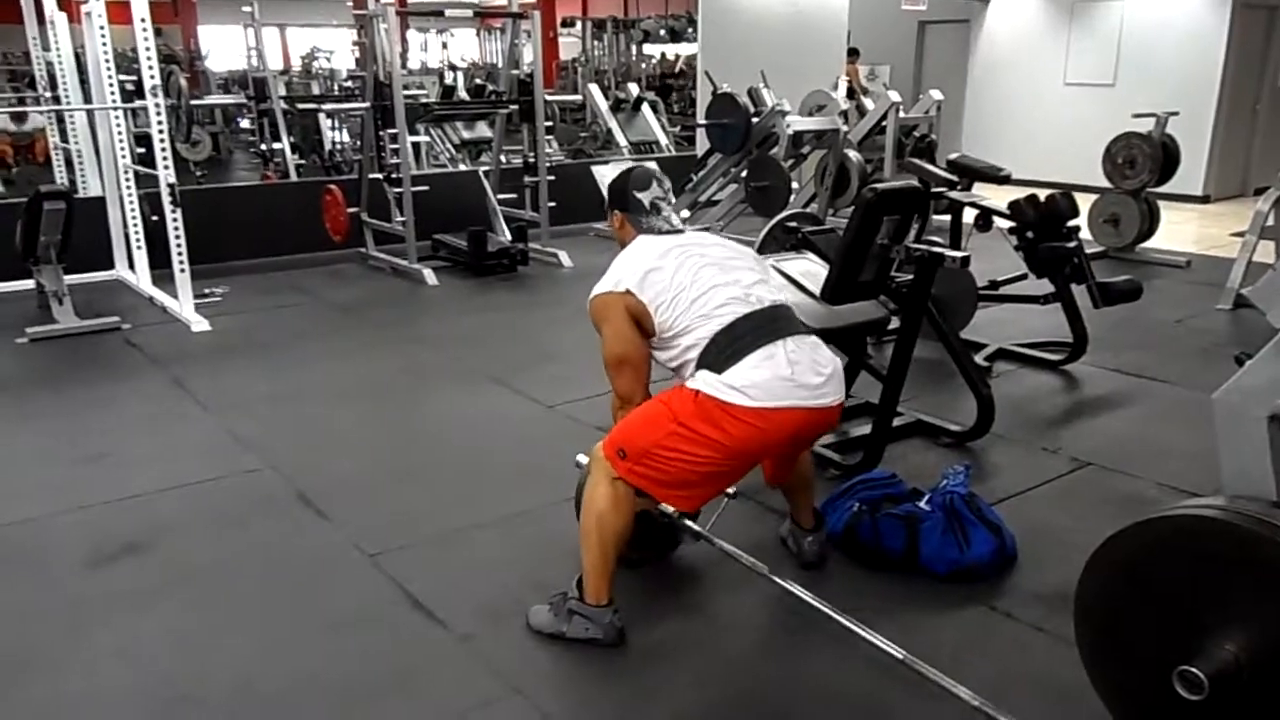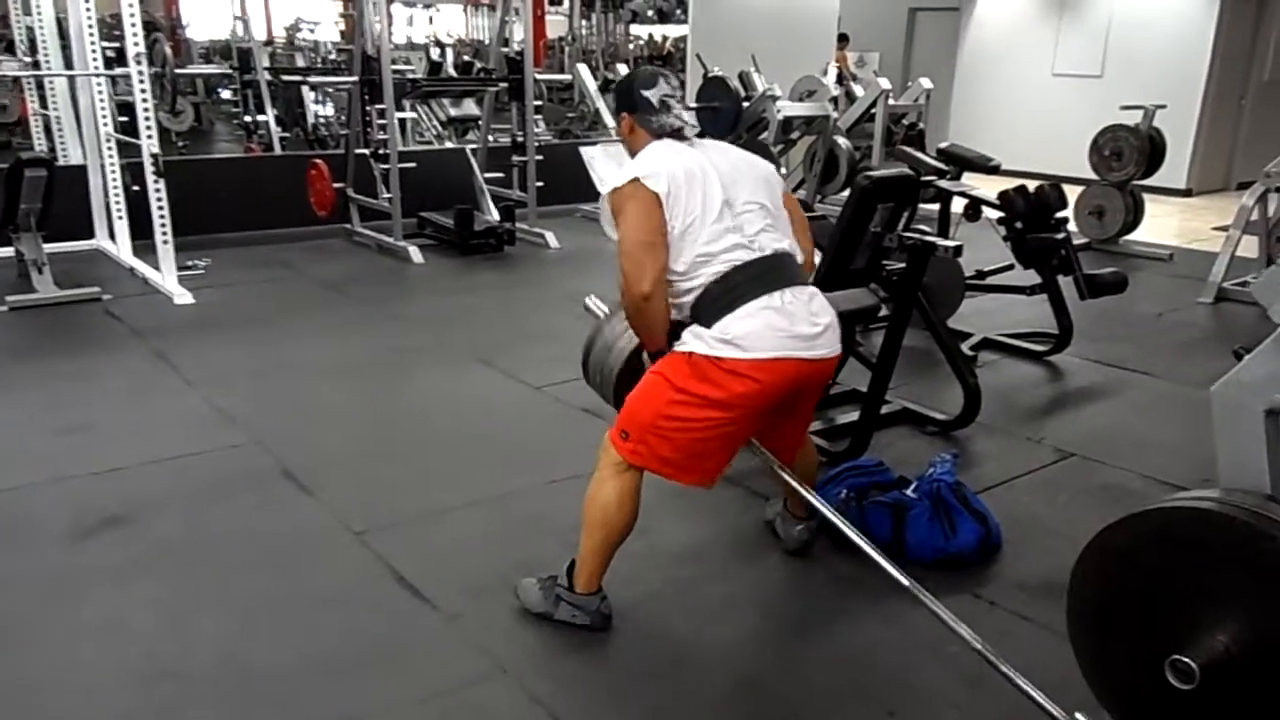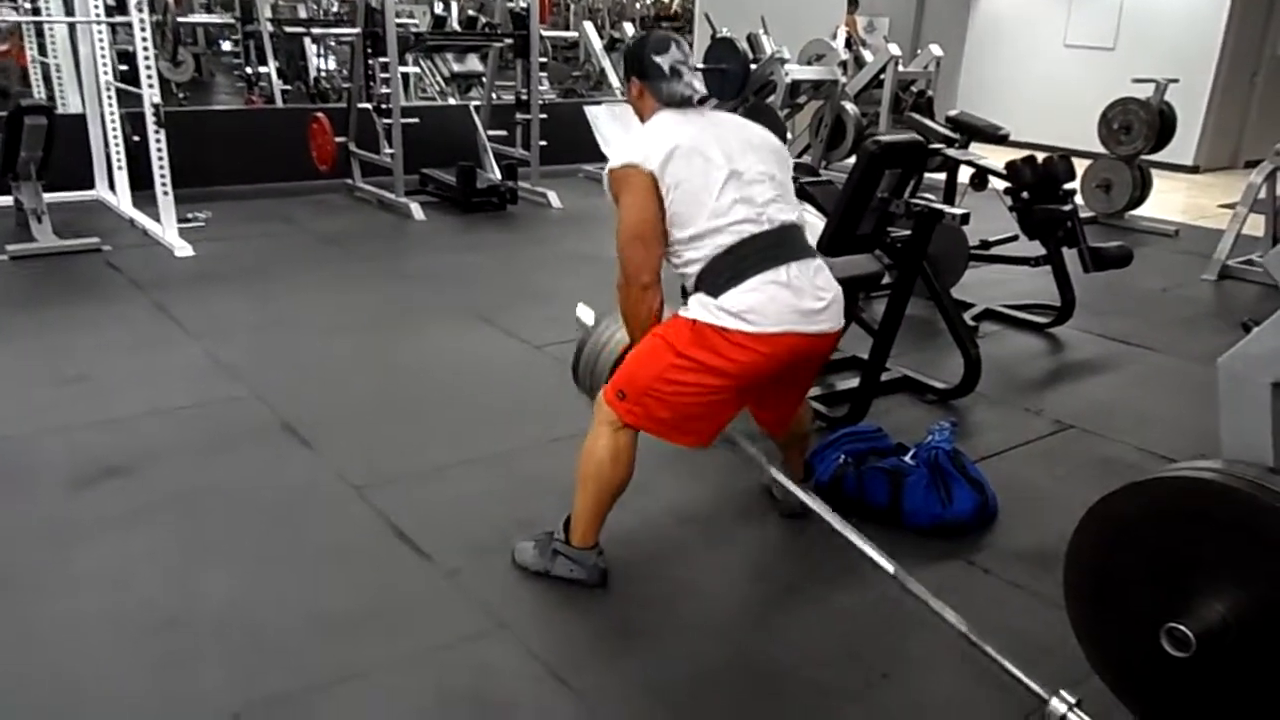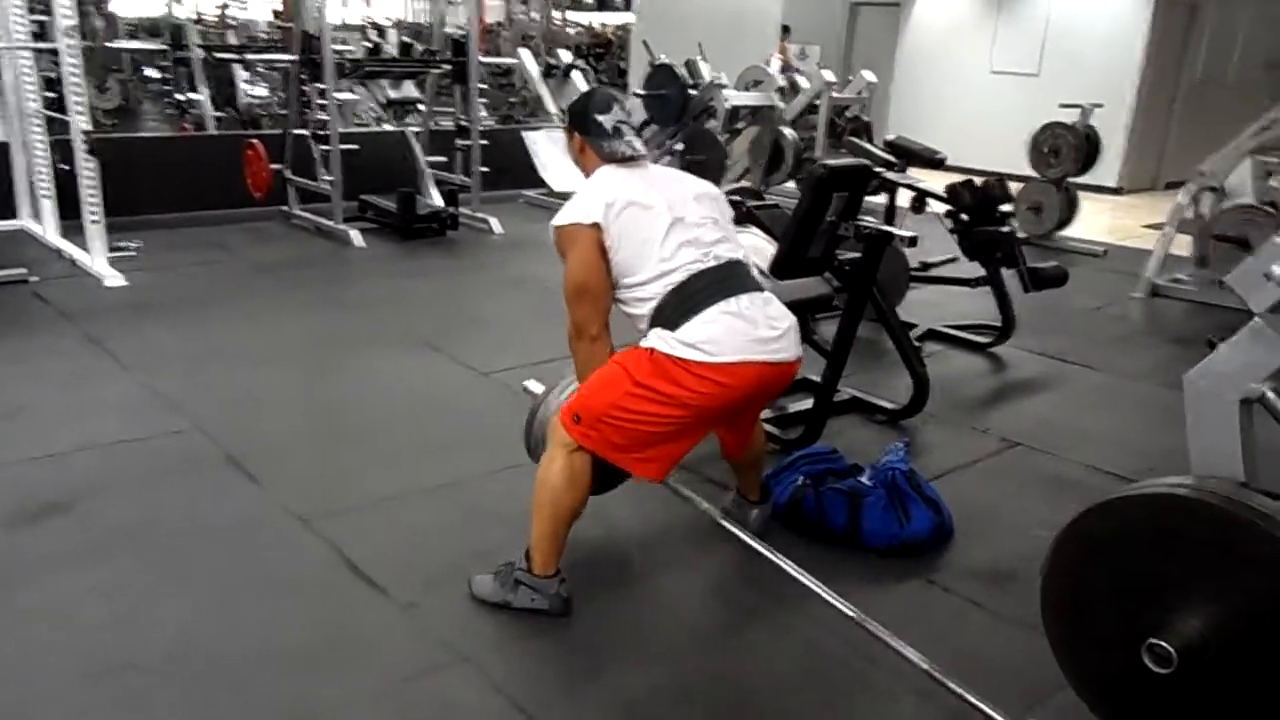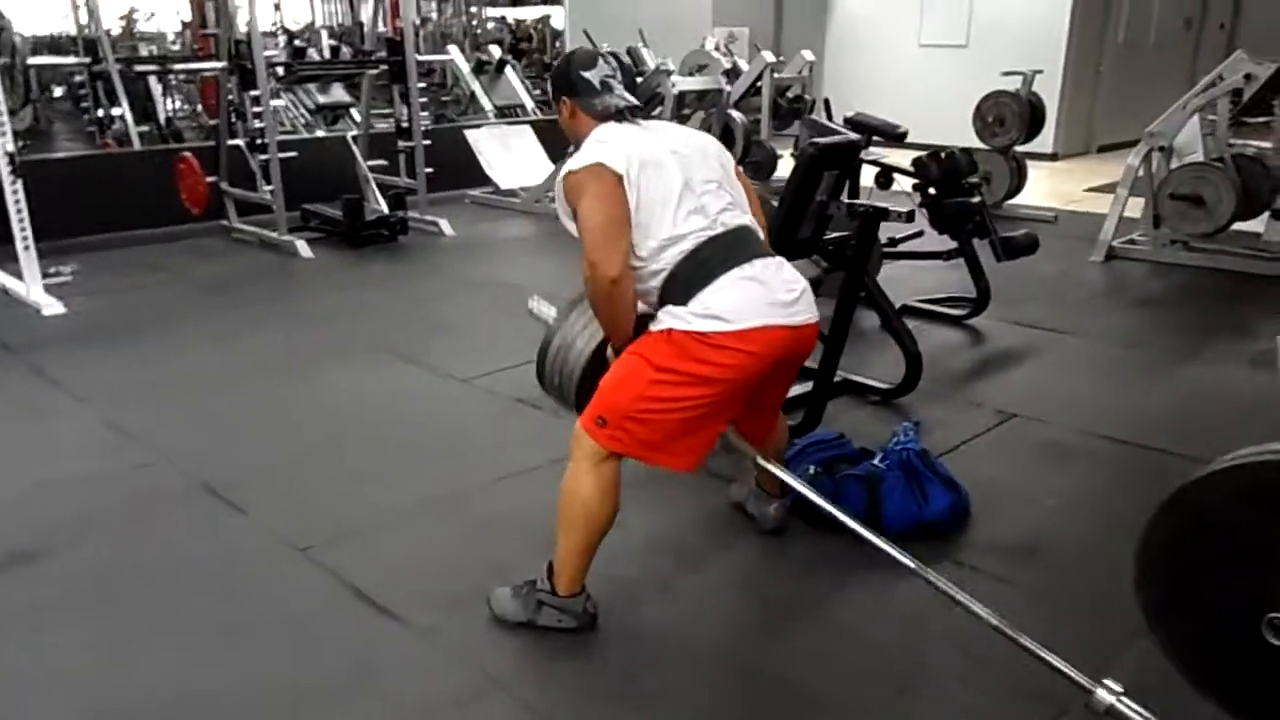
dt=1s
person 1, frame 1
left shoulder: (614, 289)
right shoulder: (725, 246)
left elbow: (631, 398)
left wrist: (641, 483)
left hip: (749, 398)
right hip: (825, 388)
left knee: (609, 466)
left ankle: (592, 610)
right ankle: (806, 532)
person 1, frame 2
left shoulder: (636, 182)
right shoulder: (751, 161)
left elbow: (643, 288)
left wrist: (660, 351)
left hip: (740, 346)
right hip: (818, 335)
left knee: (621, 455)
right knee: (788, 433)
left ankle: (580, 594)
right ankle: (797, 520)
person 1, frame 3
left shoulder: (638, 158)
right shoulder: (756, 134)
left elbow: (640, 282)
left wrist: (646, 356)
left hip: (746, 316)
right hip: (823, 308)
left knee: (615, 411)
right knee: (781, 390)
left ankle: (577, 550)
right ankle: (796, 482)
person 1, frame 4
left shoulder: (582, 212)
right shoulder: (694, 184)
left elbow: (590, 333)
left wrist: (605, 407)
left hip: (706, 351)
right hip: (779, 340)
left knee: (569, 436)
right knee: (736, 410)
left ankle: (538, 580)
right ankle: (751, 505)
person 1, frame 5
left shoulder: (589, 166)
right shoulder: (695, 138)
left elbow: (609, 271)
left wrist: (624, 345)
left hip: (719, 325)
right hip: (795, 307)
left knee: (594, 444)
right knee: (758, 405)
left ankle: (562, 597)
right ankle: (768, 498)
